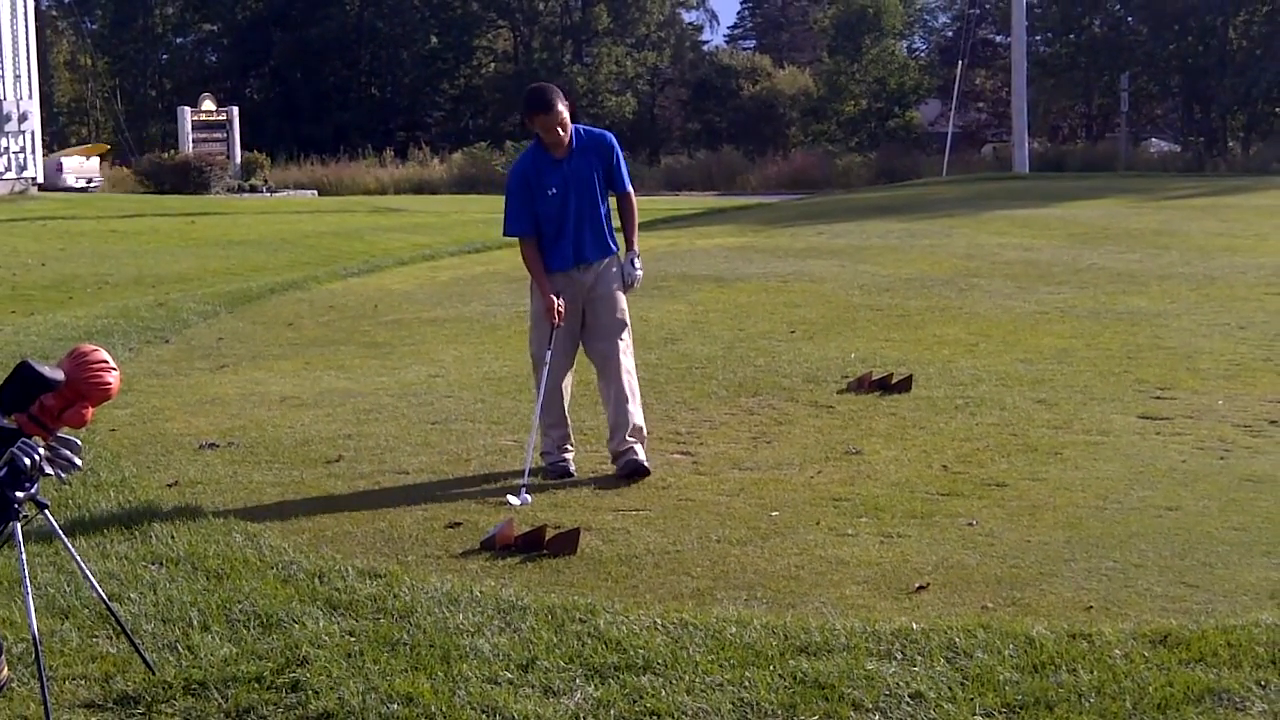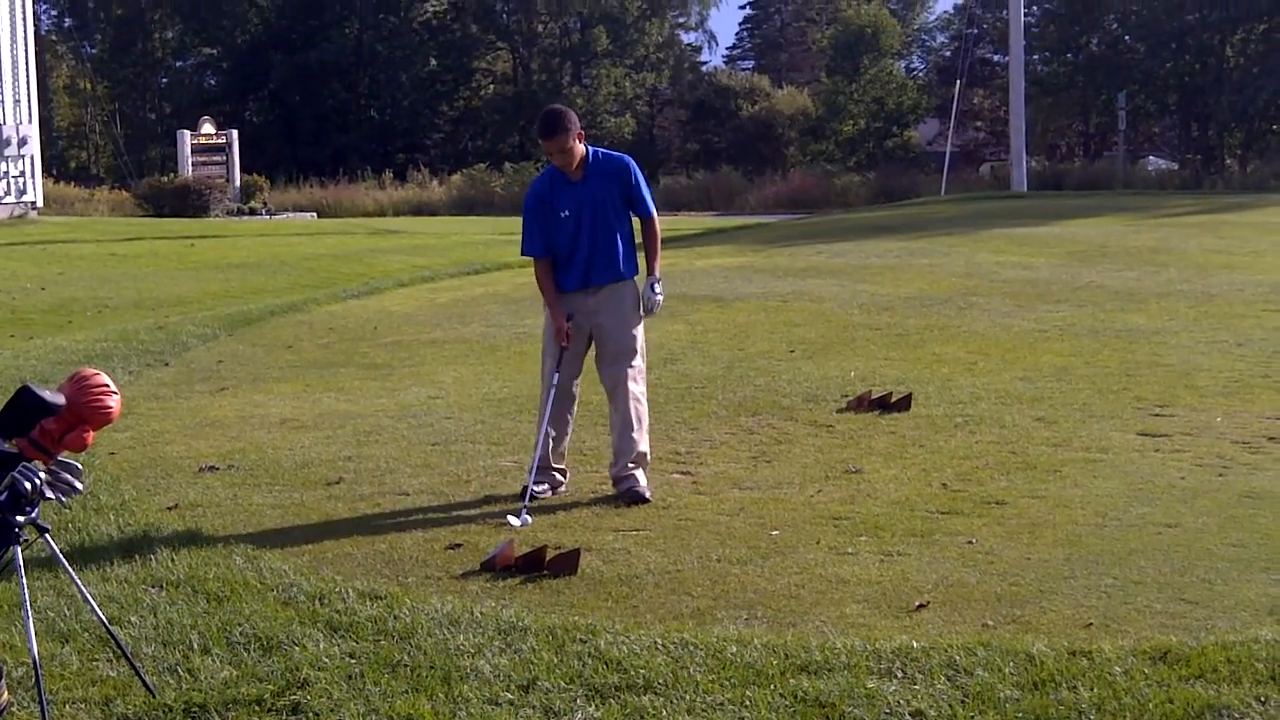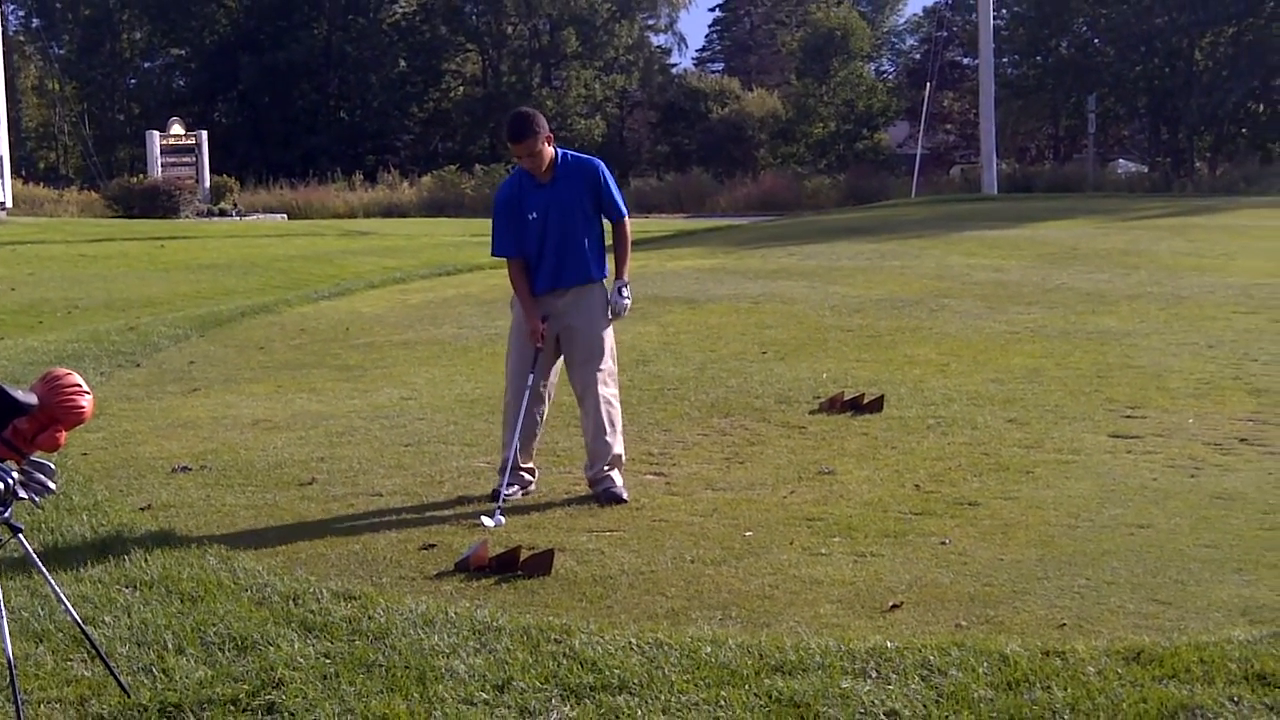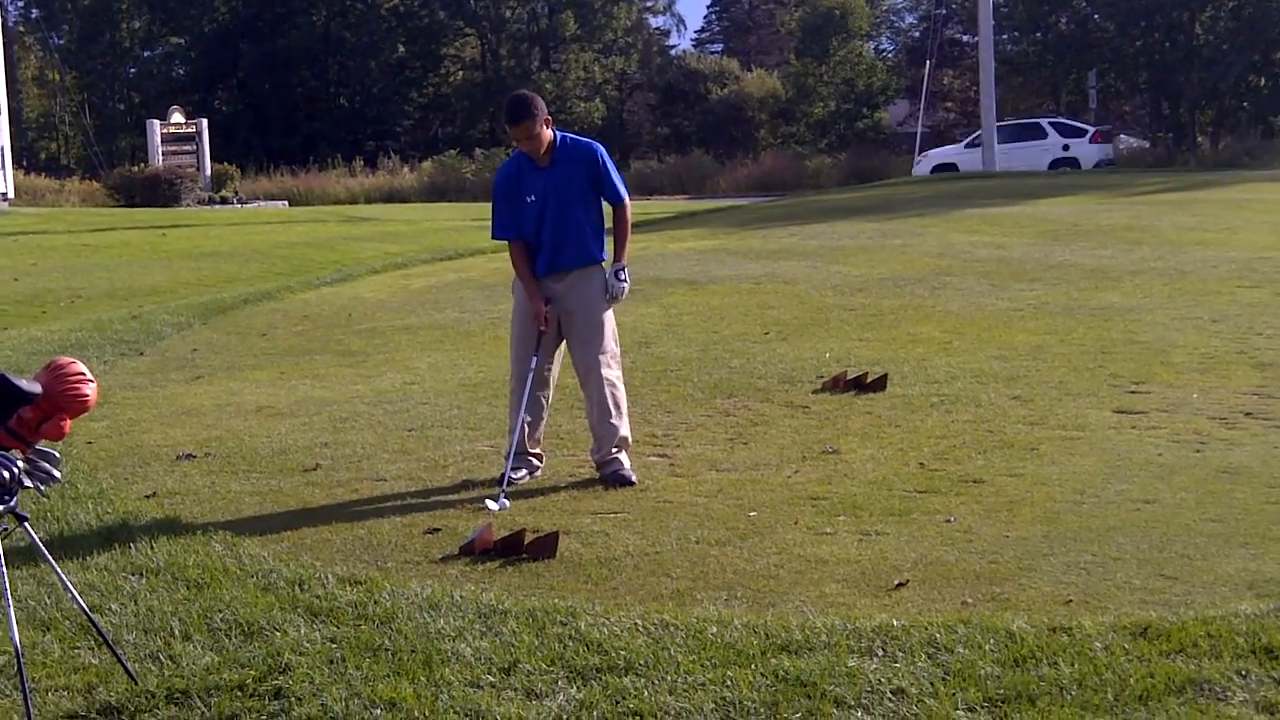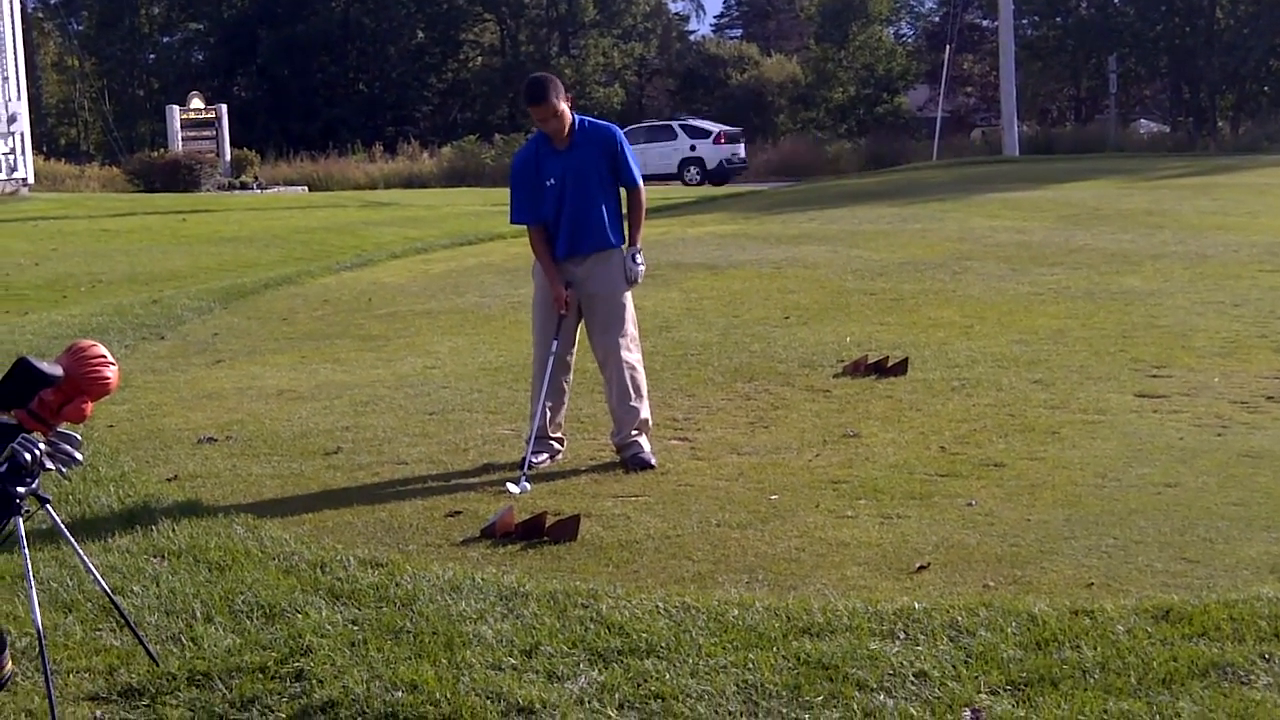
dt=0.5s
person 1, frame 1
left shoulder: (602, 144)
right shoulder: (524, 171)
left elbow: (625, 196)
right elbow: (526, 239)
left wrist: (632, 252)
right wrist: (545, 290)
left hip: (603, 267)
right hip: (554, 276)
left knee: (616, 356)
right knee: (552, 366)
left ankle: (628, 448)
right ankle: (557, 451)
person 1, frame 2
left shoulder: (621, 168)
right shoulder: (540, 192)
left elbow: (649, 219)
right elbow: (541, 259)
left wrist: (653, 277)
right wrist: (555, 312)
left hip: (617, 290)
right hip: (565, 297)
left knee: (626, 382)
right knee: (557, 386)
left ankle: (630, 473)
right ankle: (549, 470)
person 1, frame 3
left shoulder: (591, 172)
right shoulder: (509, 193)
left elbow: (620, 223)
right elbow: (514, 259)
left wrist: (621, 281)
right wrist: (531, 313)
left hip: (586, 293)
right hip: (533, 299)
left knee: (597, 386)
right knee: (522, 388)
left ankle: (605, 473)
right ankle: (517, 472)
person 1, frame 4
left shoulder: (589, 154)
right shoulder: (508, 176)
left elbow: (621, 205)
right elbow: (514, 242)
left wrist: (619, 265)
right wrist: (534, 295)
left hip: (586, 276)
right hip: (533, 282)
left knee: (600, 368)
right knee: (528, 372)
left ankle: (612, 456)
right ankle: (525, 455)
person 1, frame 5
left shoulder: (607, 138)
right shoulder: (526, 160)
left elbow: (635, 190)
right elbow: (534, 227)
left wrist: (635, 248)
right wrist: (554, 279)
left hip: (605, 259)
right hip: (554, 266)
left knee: (620, 352)
right knee: (549, 355)
left ankle: (633, 438)
right ankle: (546, 439)
